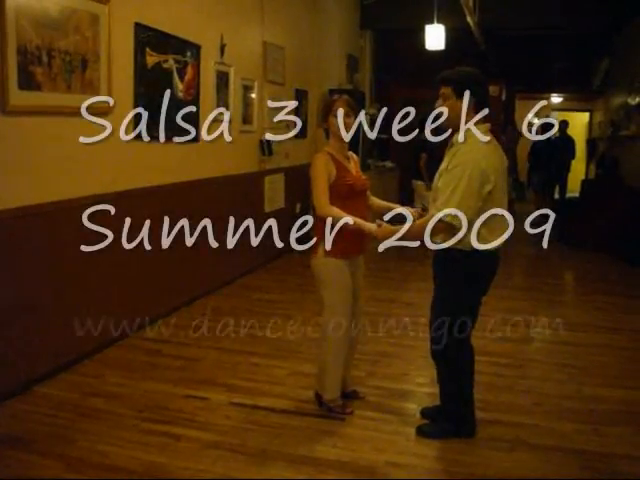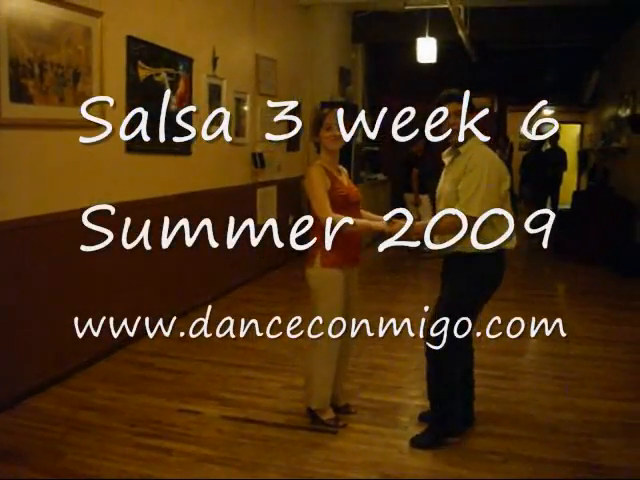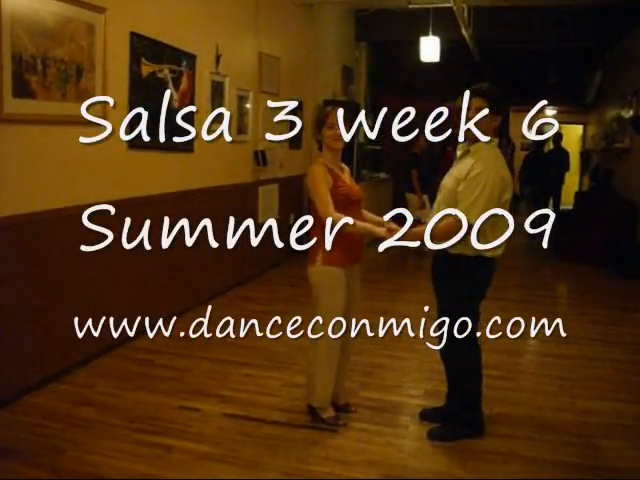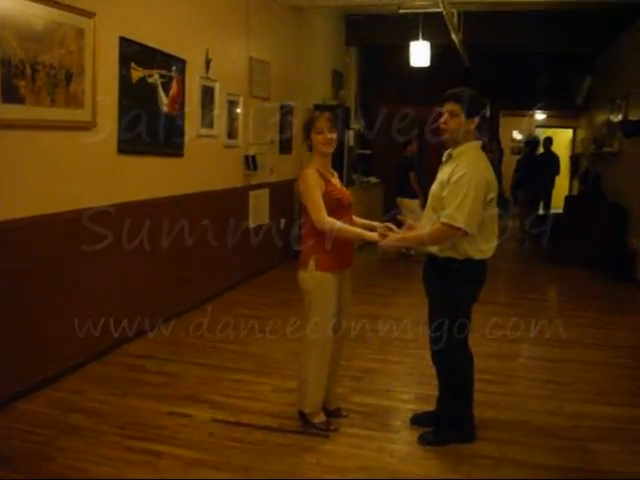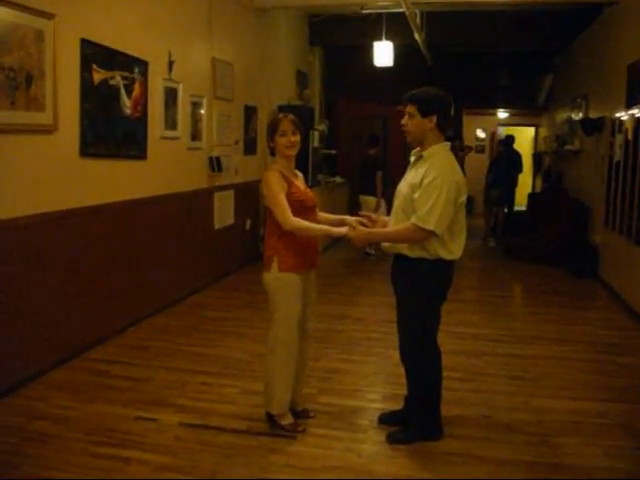
dt=1s
person 1, frame 1
left shoulder: (470, 155)
right shoulder: (480, 142)
left elbow: (445, 221)
left wrist: (396, 233)
right wrist: (420, 216)
left hip: (466, 259)
right hip: (467, 254)
left knee: (449, 339)
right knee: (448, 336)
left ankle: (458, 420)
right ankle: (453, 406)
person 1, frame 2
left shoulder: (481, 160)
right shoulder: (453, 158)
left elbow: (466, 219)
left wrist: (417, 230)
right wrist: (422, 228)
left hip: (480, 261)
right hip: (461, 257)
left knee: (440, 336)
right knee: (455, 336)
left ankle: (446, 420)
right ankle: (458, 410)
person 1, frame 3
left shoulder: (488, 166)
right shoulder: (467, 153)
left elbow: (460, 224)
left wrist: (413, 235)
right wrist: (422, 233)
left hip: (468, 264)
right hip: (453, 259)
left knee: (461, 341)
right knee: (451, 339)
left ankle: (469, 419)
right ankle: (456, 406)
person 1, frame 4
left shoulder: (470, 168)
right shoulder: (456, 160)
left elbow: (452, 229)
left wrist: (401, 241)
right wrist: (418, 228)
left hip: (458, 268)
right hip: (446, 264)
left knee: (451, 346)
right knee: (442, 343)
left ankle: (459, 424)
right ankle: (447, 411)
person 1, frame 5
left shoulder: (441, 170)
right shoulder: (421, 160)
left elbow: (422, 229)
left wrist: (371, 236)
right wrist: (384, 222)
left hip: (426, 269)
right hip: (411, 264)
left knee: (420, 345)
right knee: (411, 343)
left ankle: (427, 422)
right ankle: (414, 409)
person 2, frame 1
left shoulder: (353, 158)
right shoulder: (322, 160)
left elbow: (366, 200)
right elbow: (323, 208)
left wrist: (396, 208)
right wrist: (366, 226)
left hip: (353, 251)
right hip: (330, 251)
left knee: (352, 320)
right knee: (337, 321)
left ankle: (342, 382)
right ankle: (327, 392)
person 2, frame 2
left shoulder: (343, 171)
right shoulder: (316, 173)
right elbow: (328, 217)
left wrist: (387, 220)
right wrist: (377, 226)
left hip: (347, 261)
right hip: (326, 262)
left knee: (343, 331)
right knee: (326, 332)
left ankle: (335, 396)
right ankle: (318, 404)
person 2, frame 3
left shoulder: (345, 169)
right shoulder: (318, 171)
right elbow: (330, 216)
left wrist: (384, 222)
right wrist: (374, 231)
left hip: (349, 259)
right hip: (328, 259)
left knee: (344, 329)
right knee: (327, 331)
left ankle: (336, 394)
right ankle: (318, 402)
person 2, frame 4
left shoulder: (333, 174)
right shoulder: (310, 175)
right elbow: (322, 221)
left wrist: (374, 224)
right wrist: (366, 236)
left hip: (339, 263)
right hip: (319, 264)
left knee: (335, 334)
right knee: (318, 336)
left ankle: (327, 399)
right ankle: (309, 408)
person 2, frame 5
left shoulder: (298, 175)
right shoulder: (272, 177)
left elbow: (311, 215)
right elbow: (288, 221)
left wrist: (343, 218)
right wrist: (334, 232)
left hip: (304, 263)
right hip: (283, 265)
left knee: (301, 334)
right knee: (284, 336)
left ankle: (293, 399)
right ankle: (277, 409)
